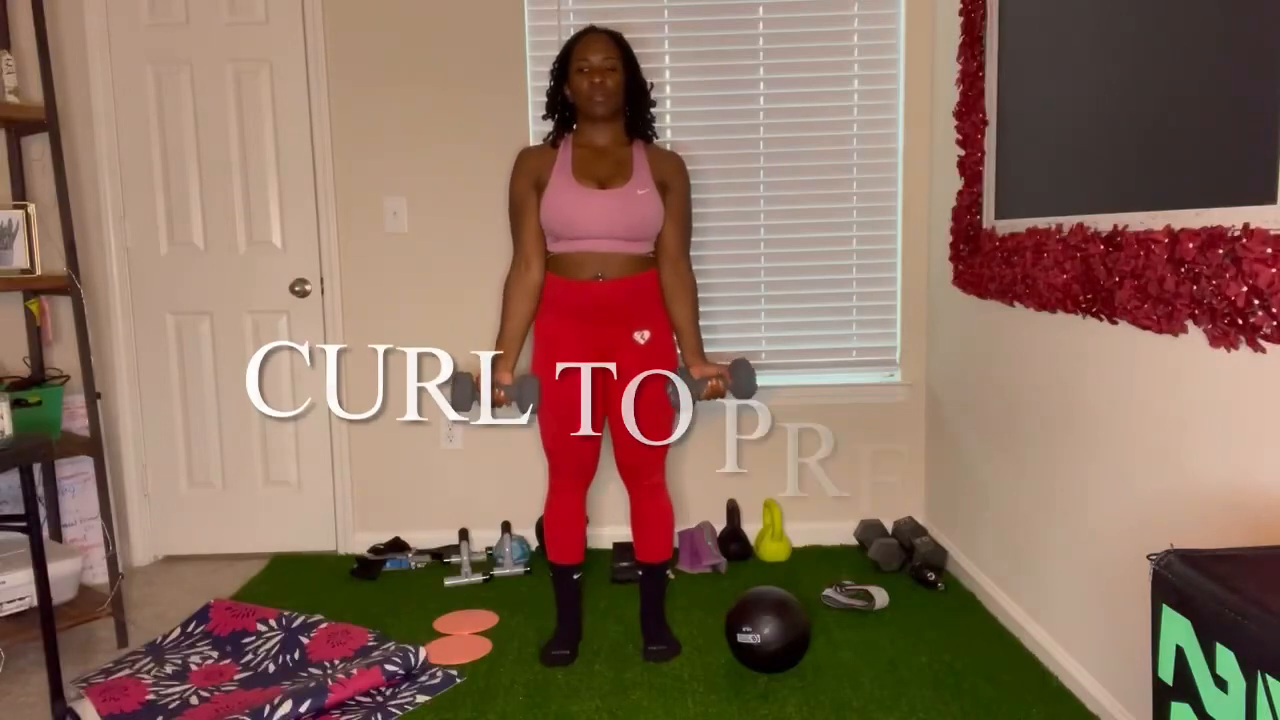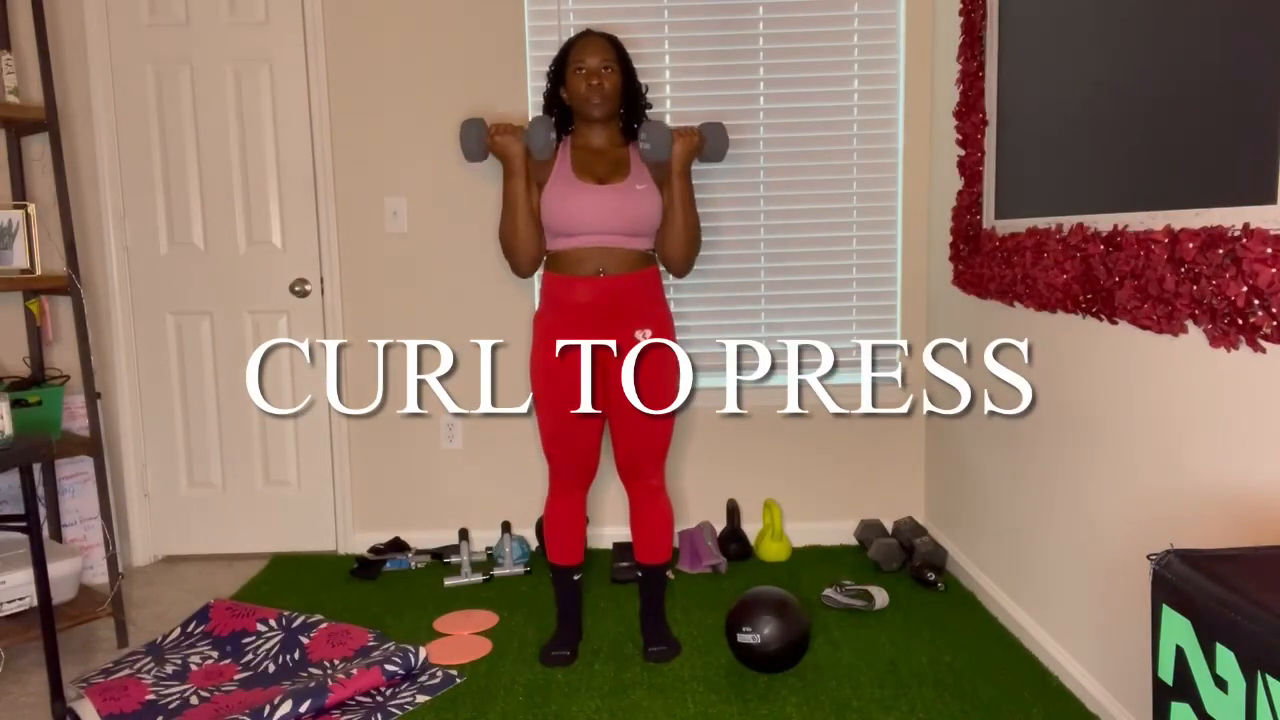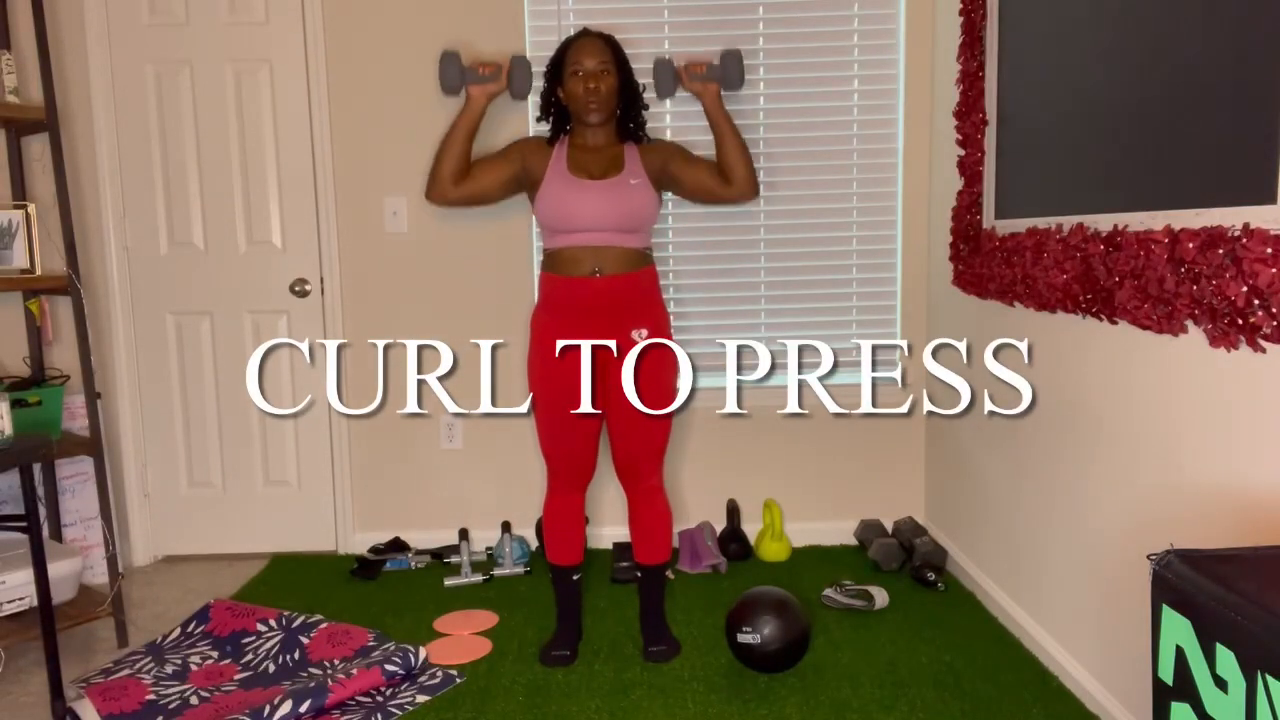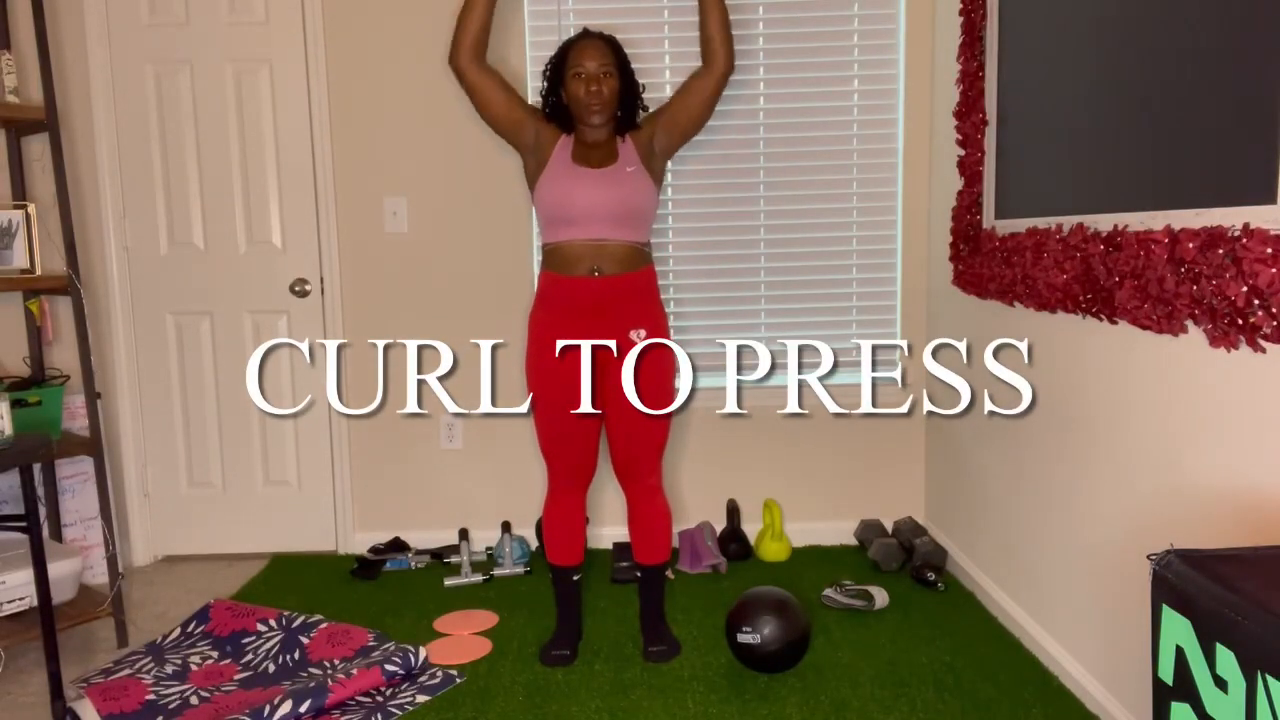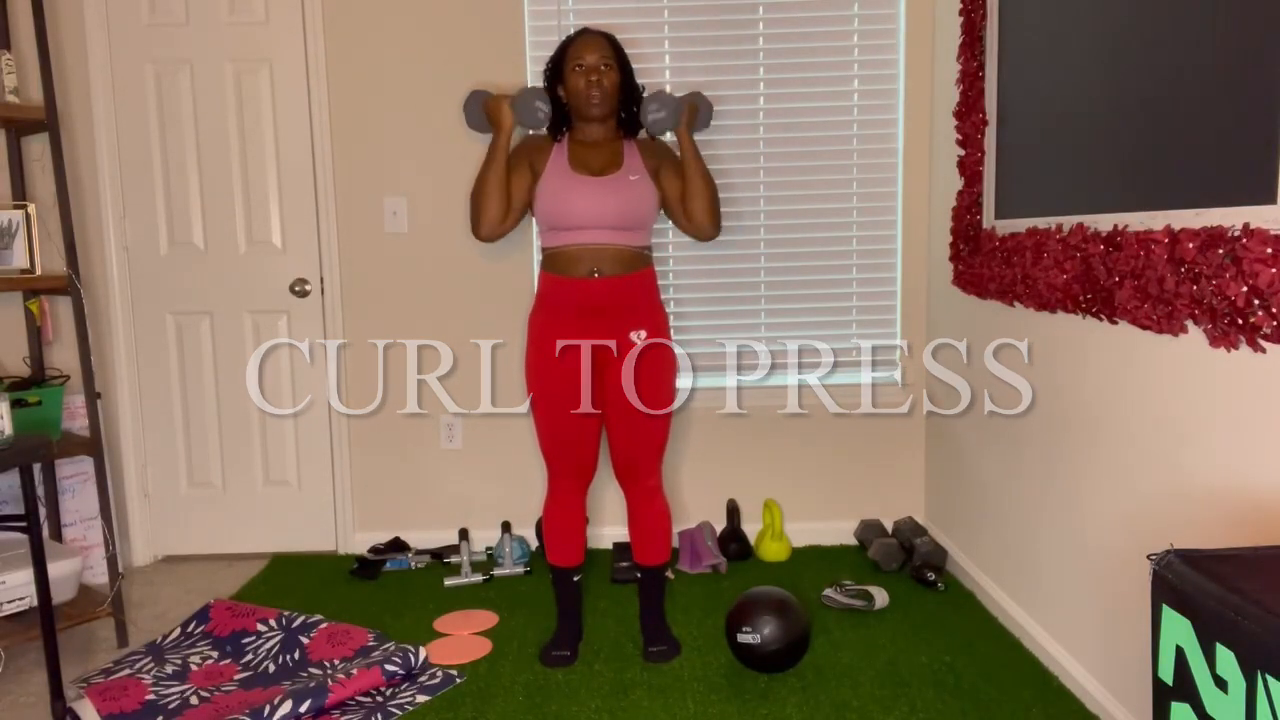
dt=1s
person 1, frame 1
left shoulder: (663, 167)
right shoulder: (536, 165)
left elbow: (675, 265)
right elbow: (526, 267)
left wrist: (694, 355)
right wrist: (504, 358)
left hip: (642, 330)
right hip: (564, 332)
left knee: (646, 476)
right knee: (568, 478)
left ankle: (654, 616)
right ankle: (567, 620)
person 1, frame 2
left shoulder: (654, 163)
right shoulder: (541, 163)
left elbow: (679, 261)
right elbow: (522, 260)
left wrist: (681, 169)
right wrist: (513, 169)
left hip: (642, 328)
right hip: (564, 330)
left knee: (645, 477)
right knee: (568, 479)
left ankle: (654, 615)
right ankle: (568, 620)
person 1, frame 3
left shoulder: (653, 157)
right shoulder: (534, 159)
left elbow: (742, 184)
right elbow: (441, 187)
left wrist: (711, 102)
right wrist: (473, 104)
left hip: (638, 323)
right hip: (562, 327)
left knee: (643, 477)
right knee: (566, 479)
left ankle: (654, 616)
right ankle: (567, 620)
person 1, frame 4
left shoulder: (650, 143)
right shoulder: (539, 143)
left elbow: (718, 67)
right elbow: (465, 63)
left hip: (637, 320)
right hip: (559, 323)
left knee: (642, 476)
right knee: (566, 479)
left ankle: (654, 616)
right ankle: (567, 619)
person 1, frame 5
left shoulder: (651, 152)
right shoulder: (537, 152)
left elbow: (705, 225)
right elbow: (487, 225)
left wrist: (686, 140)
right wrist: (501, 137)
left hip: (637, 323)
right hip: (559, 326)
left knee: (641, 477)
right knee: (566, 479)
left ankle: (653, 616)
right ankle: (568, 620)
